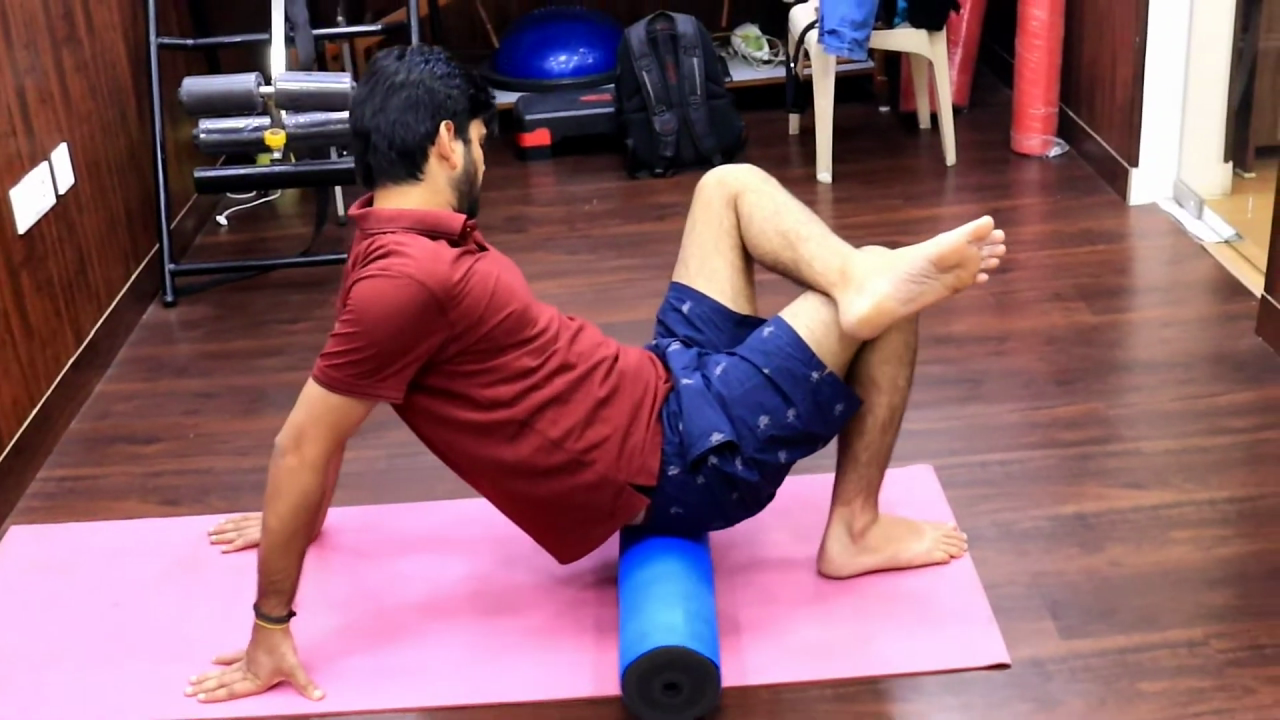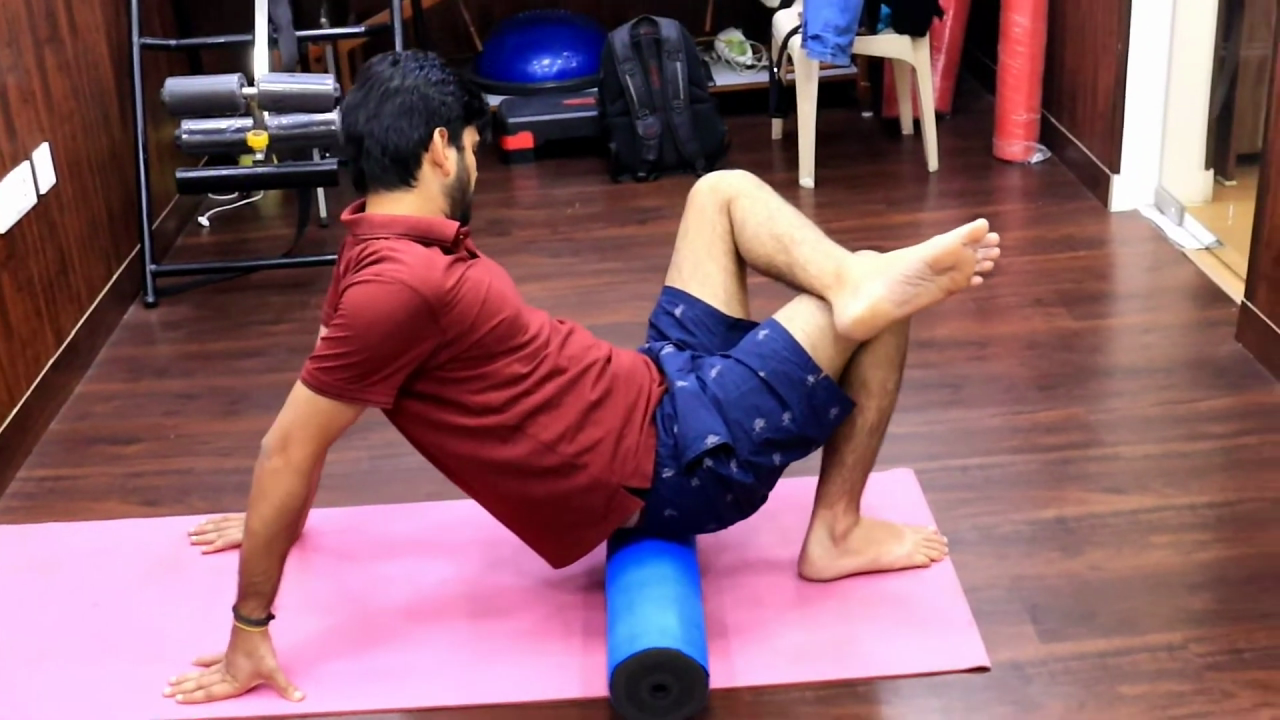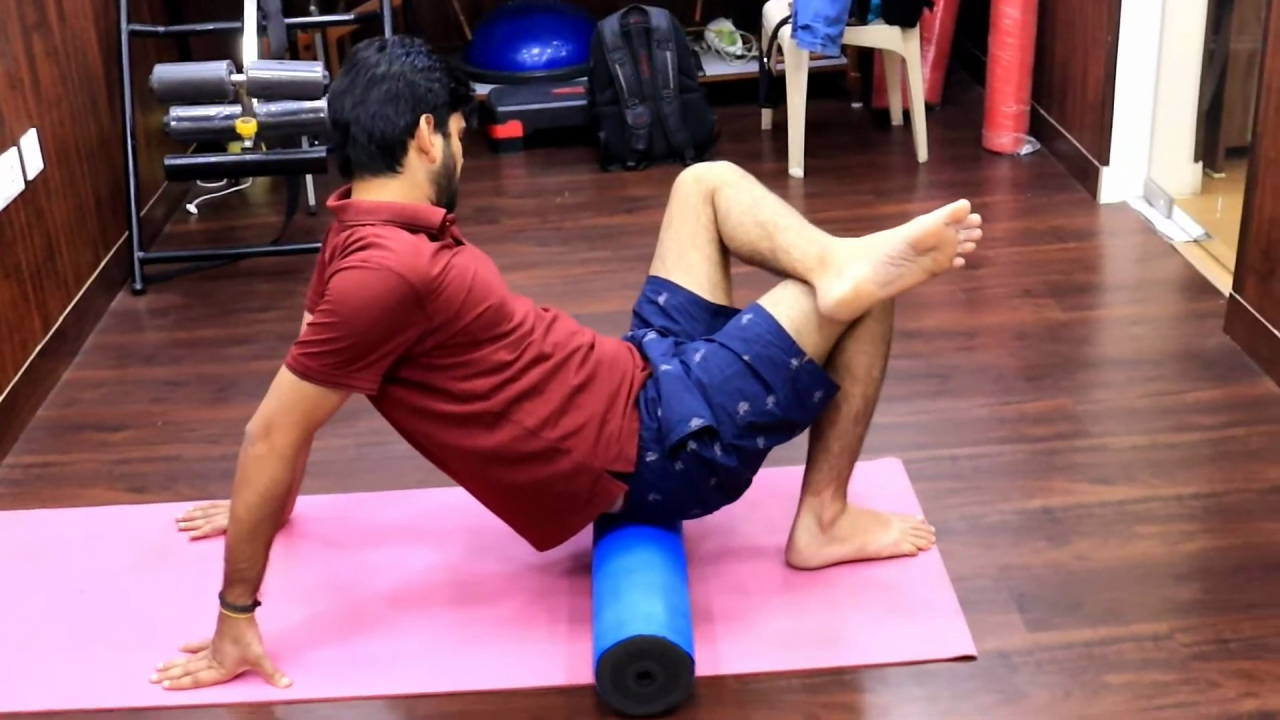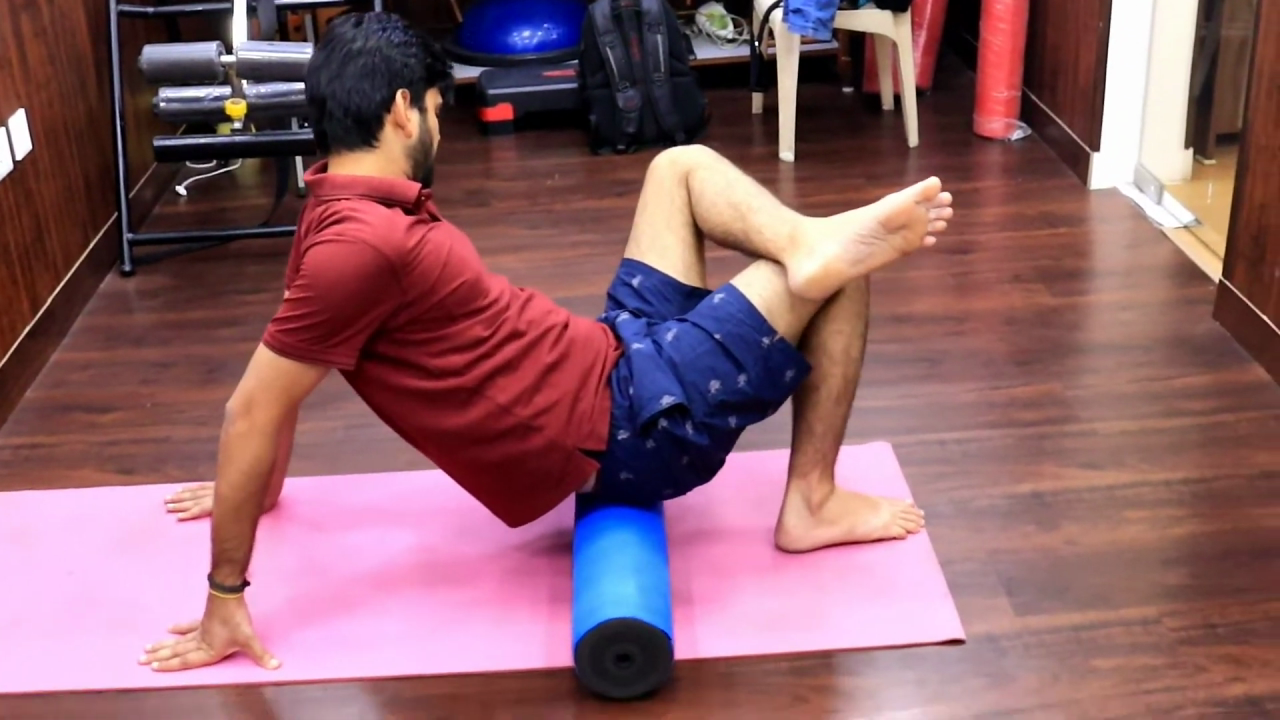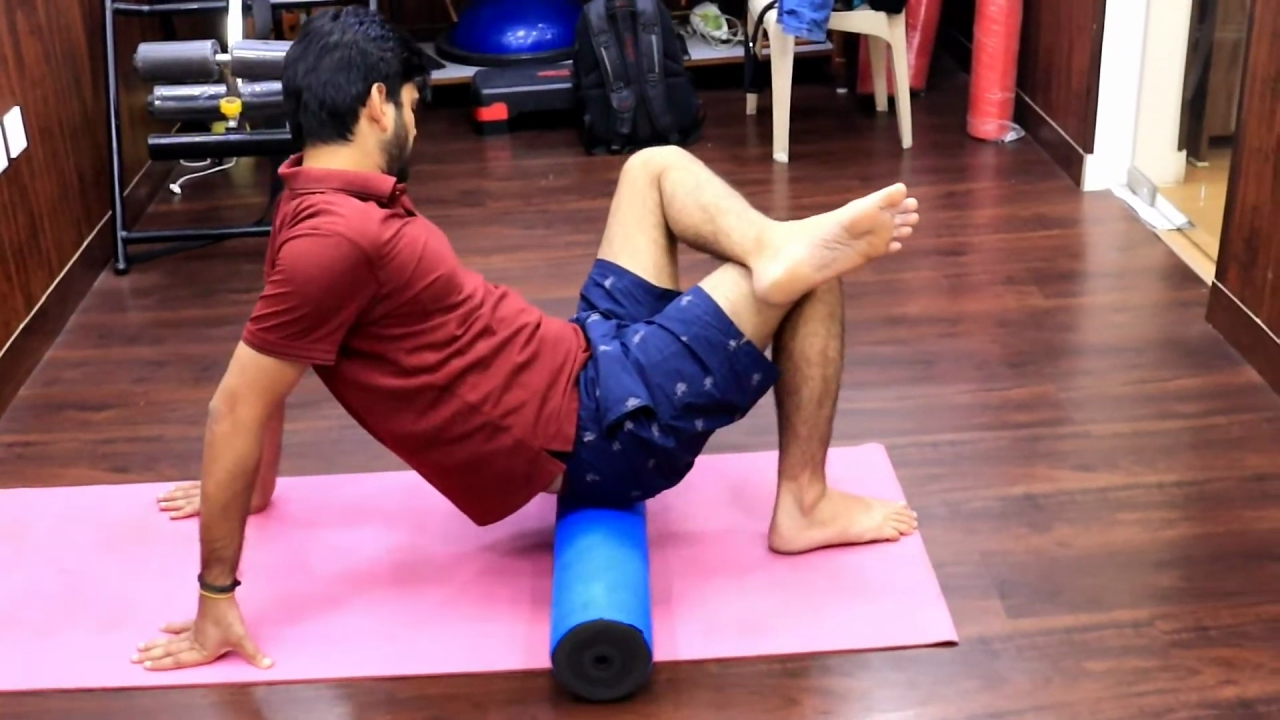
dt=0.2s
person 1, frame 1
left shoulder: (398, 240)
right shoulder: (409, 278)
left elbow: (337, 374)
right elbow: (301, 443)
right wrist: (270, 631)
left hip: (665, 386)
right hip: (682, 454)
left knee: (733, 186)
right knee: (889, 294)
left ankle: (856, 278)
right ankle: (858, 529)
person 1, frame 2
left shoulder: (384, 245)
right shoulder: (402, 284)
left elbow: (322, 370)
right elbow: (288, 447)
right wrist: (249, 633)
left hip: (657, 388)
right hip: (676, 456)
left knee: (726, 191)
right knee: (880, 304)
left ankle: (855, 283)
right ankle: (839, 531)
person 1, frame 3
left shoulder: (367, 230)
right shoulder: (389, 270)
left elbow: (306, 359)
right elbow: (272, 433)
right wrist: (235, 621)
left hip: (642, 375)
right hip: (661, 441)
left knee: (709, 182)
right knee: (863, 291)
left ankle: (839, 262)
right ankle: (827, 519)
person 1, frame 4
left shoulder: (346, 208)
right shoulder: (362, 243)
left elbow: (285, 340)
right elbow: (252, 410)
right wrist: (225, 601)
left hip: (615, 357)
right hip: (632, 422)
left knee: (683, 167)
right knee: (839, 272)
left ankle: (811, 242)
right ankle: (814, 500)
person 1, frame 5
left shoulder: (324, 202)
right shoulder: (338, 236)
left elbow: (259, 376)
right elbow: (235, 408)
left wrist: (256, 486)
right wrist: (217, 599)
left hip: (588, 359)
right hip: (600, 426)
left knee: (658, 167)
right knee: (813, 273)
left ankle: (776, 247)
right ankle: (805, 503)
